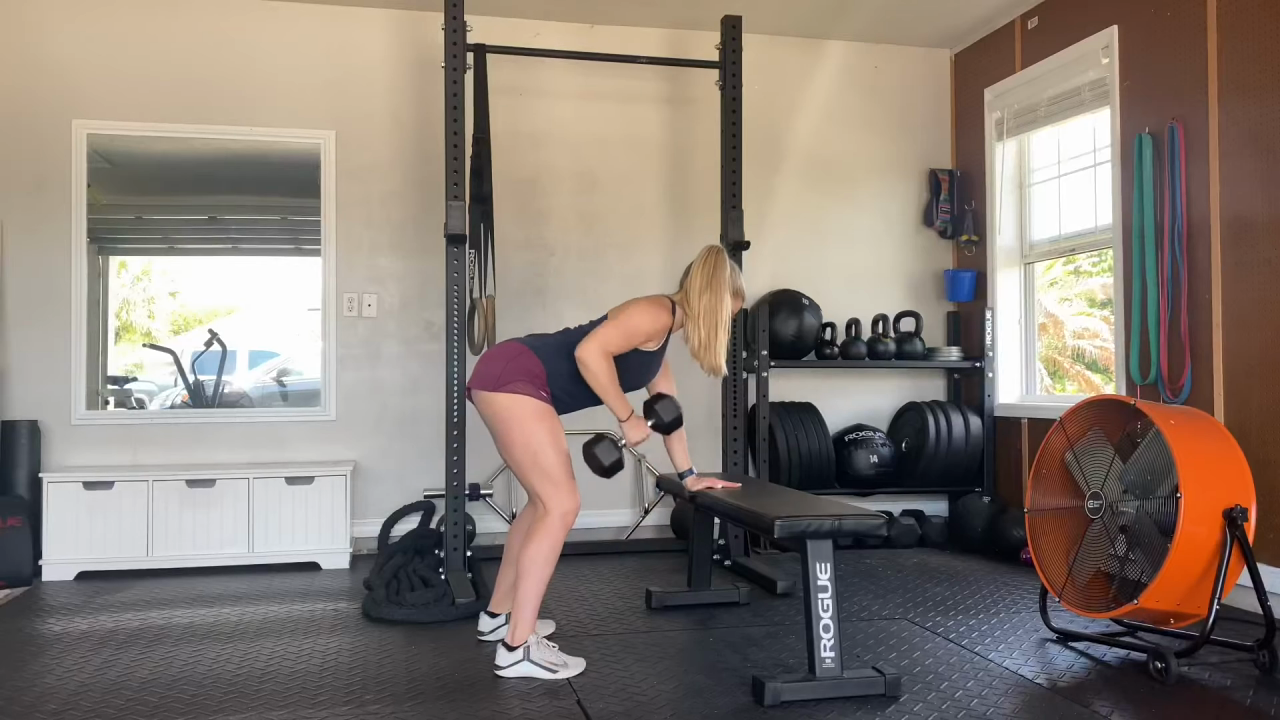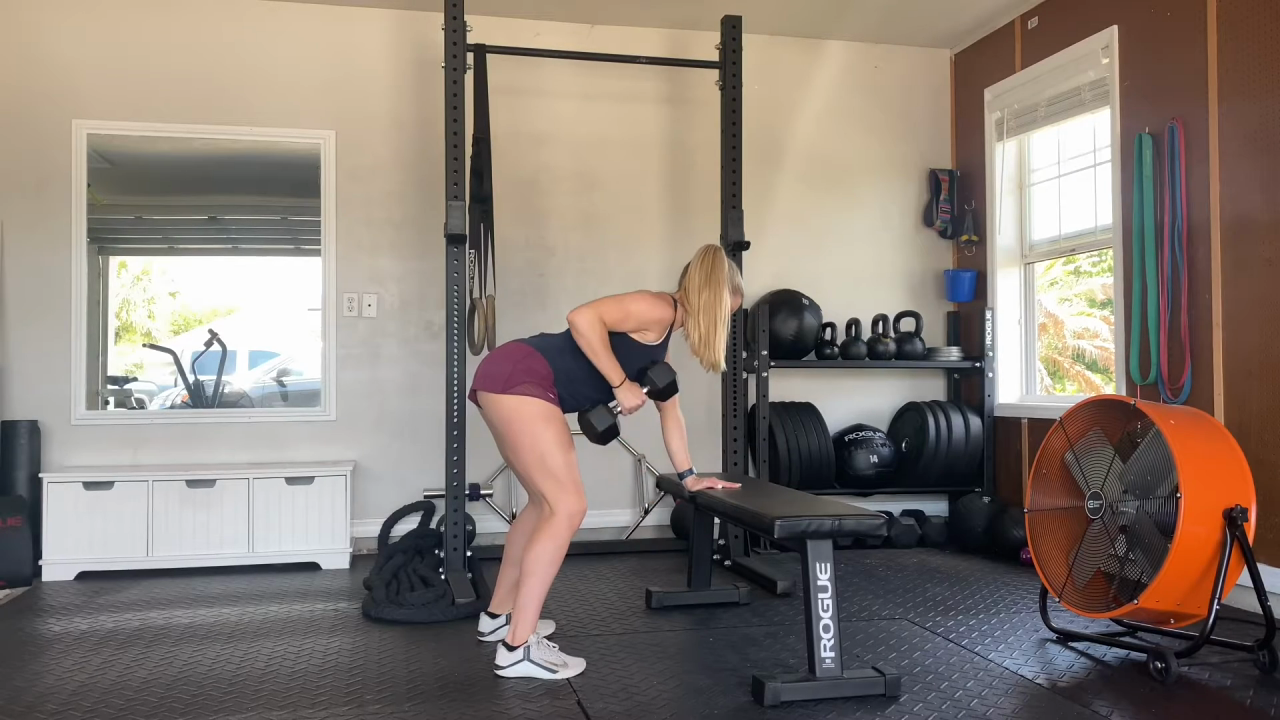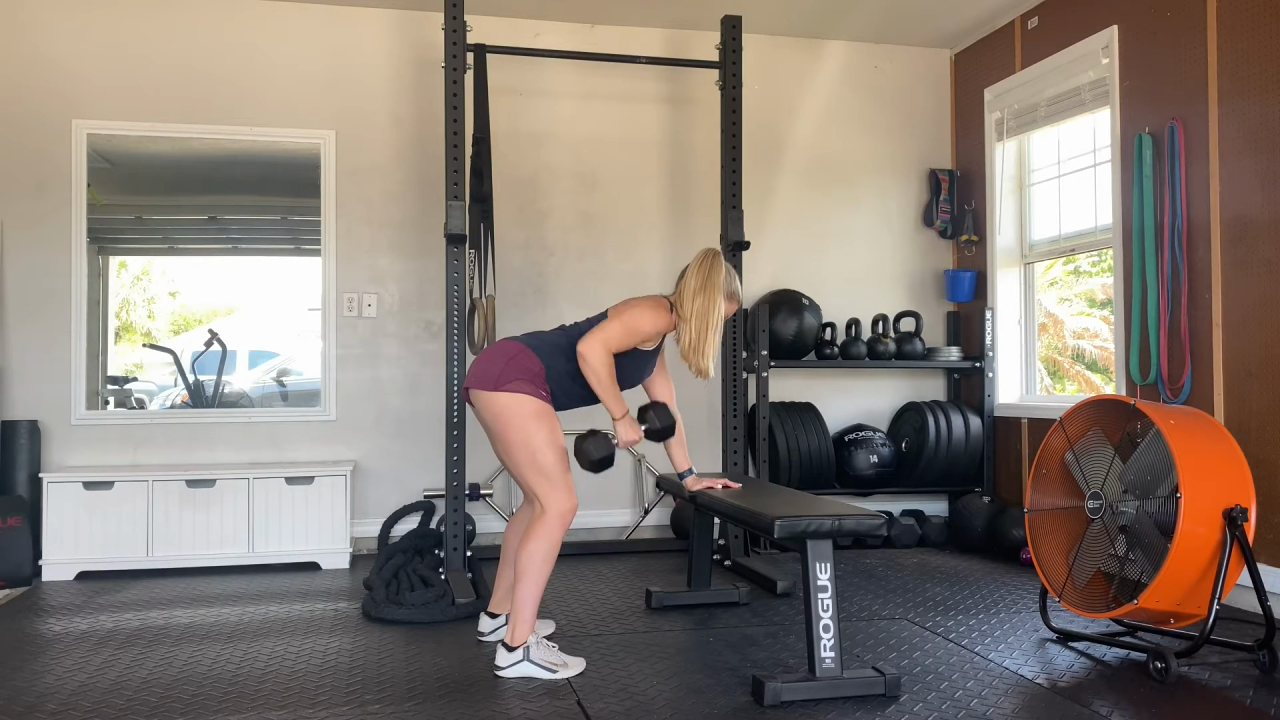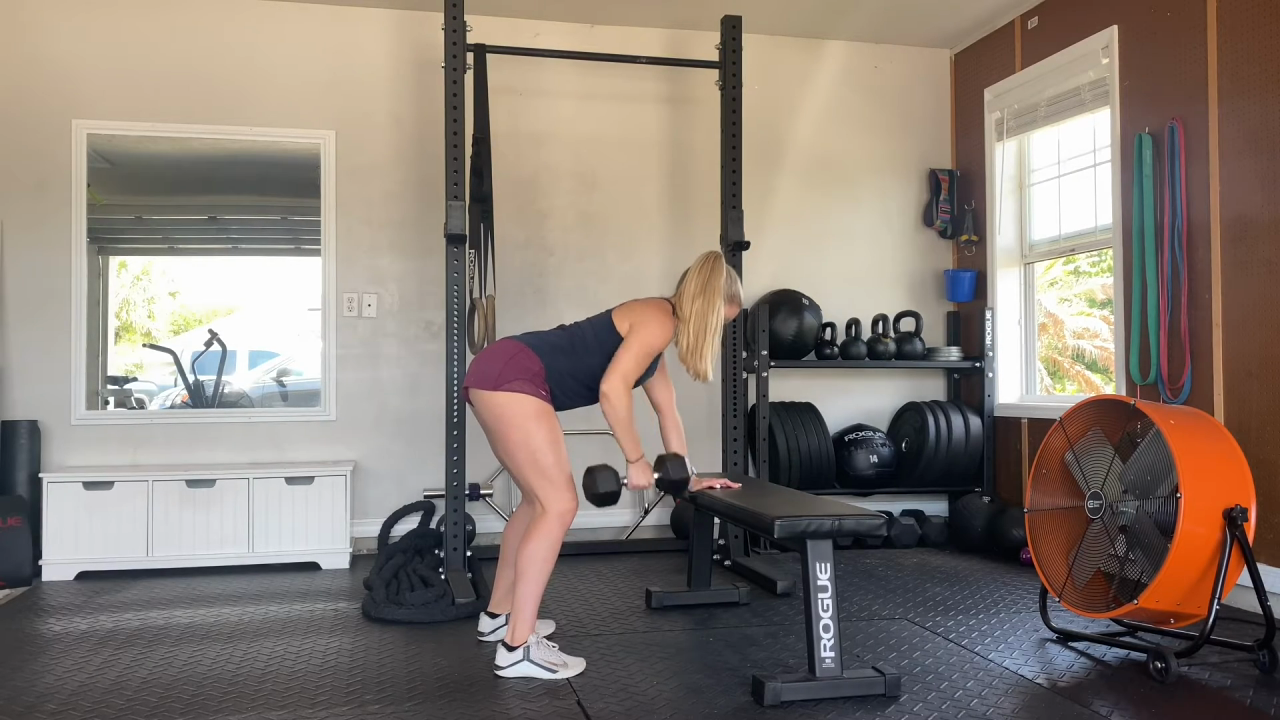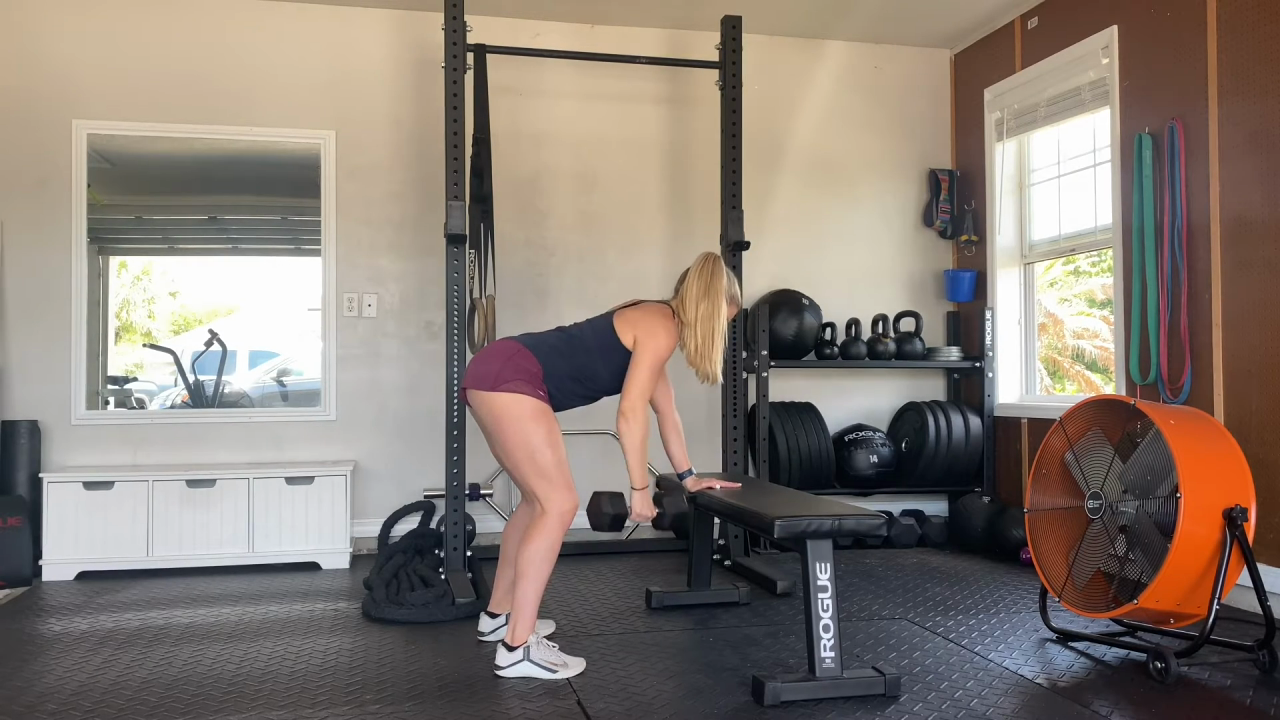
dt=1s
person 1, frame 1
left shoulder: (660, 329)
right shoulder: (657, 313)
right elbow: (589, 351)
left wrist: (688, 476)
right wrist: (628, 419)
left hip: (507, 379)
right hip: (514, 377)
left knee: (546, 501)
right knee: (561, 506)
left ankle: (499, 615)
right ankle: (518, 648)
person 1, frame 2
left shoulder: (660, 331)
right shoulder: (659, 309)
left elbow: (668, 405)
right elbow: (581, 318)
left wrist: (688, 476)
right wrist: (622, 385)
left hip: (509, 380)
right hip: (519, 378)
left knee: (547, 502)
right knee: (567, 508)
left ankle: (499, 615)
right ankle: (518, 647)
person 1, frame 3
left shoulder: (654, 333)
right shoulder: (655, 315)
left elbow: (666, 407)
right elbow: (589, 348)
left wrist: (687, 475)
right wrist: (622, 418)
left hip: (504, 377)
right hip: (512, 377)
left knee: (542, 500)
right knee: (558, 506)
left ankle: (499, 614)
right ankle: (517, 647)
person 1, frame 4
left shoulder: (653, 325)
right shoulder: (659, 320)
left elbow: (666, 407)
right elbow: (612, 390)
left wrist: (687, 477)
right wrist: (636, 462)
left hip: (501, 375)
right hip: (511, 377)
left knee: (540, 500)
right knee: (559, 505)
left ankle: (499, 615)
right ankle: (517, 647)
person 1, frame 5
left shoulder: (652, 322)
right shoulder: (661, 326)
left elbow: (666, 409)
right elbow: (631, 413)
left wrist: (688, 477)
right wrist: (640, 490)
left hip: (498, 374)
right hip: (510, 377)
left knee: (539, 500)
right knee: (559, 505)
left ankle: (499, 614)
right ankle: (518, 647)
